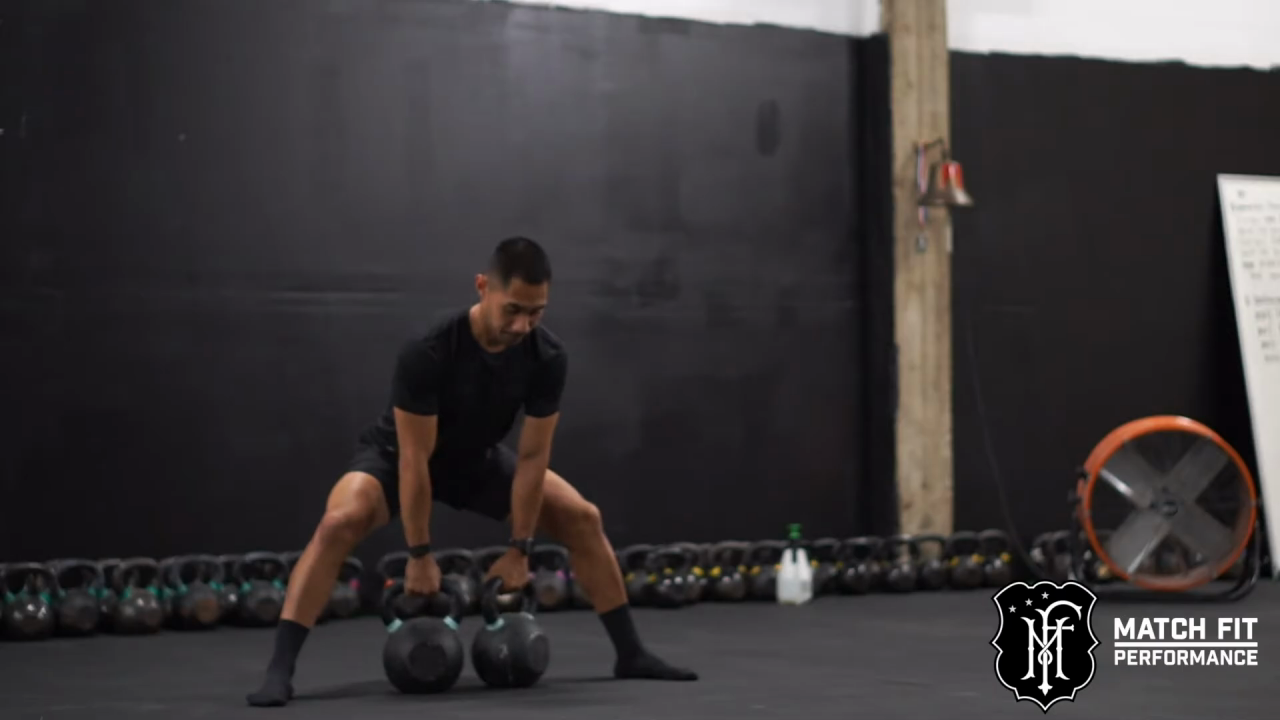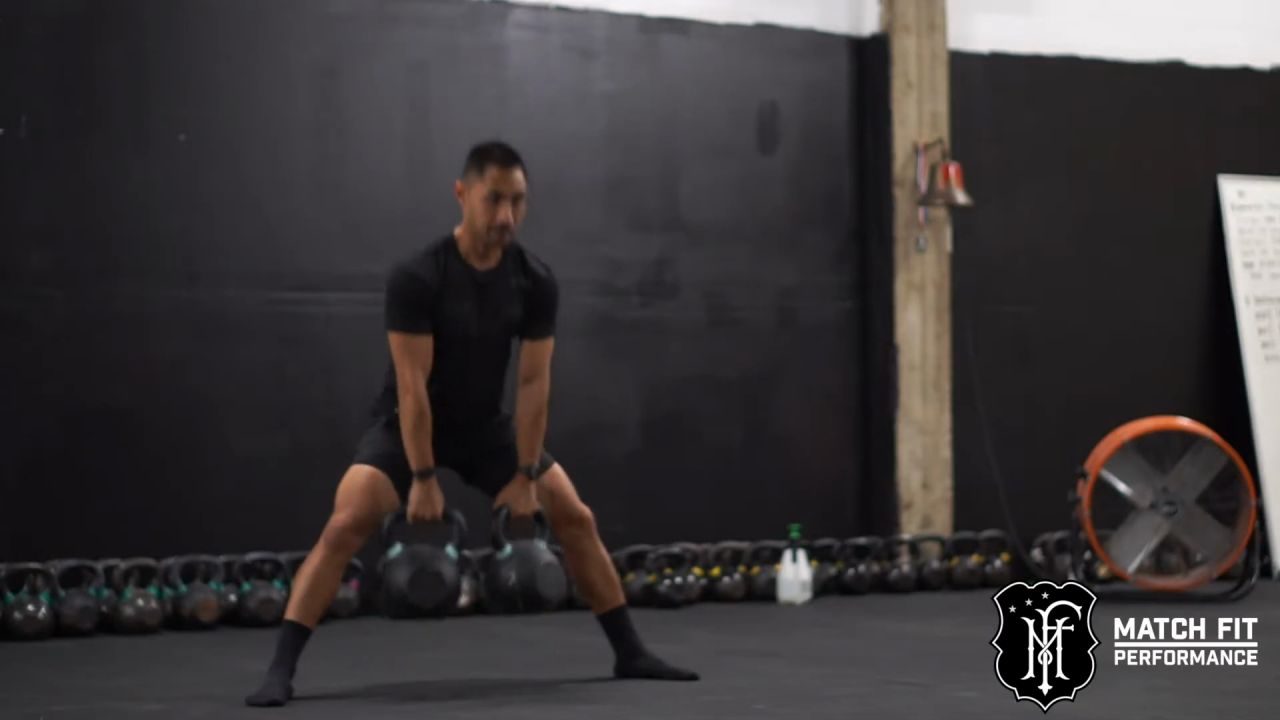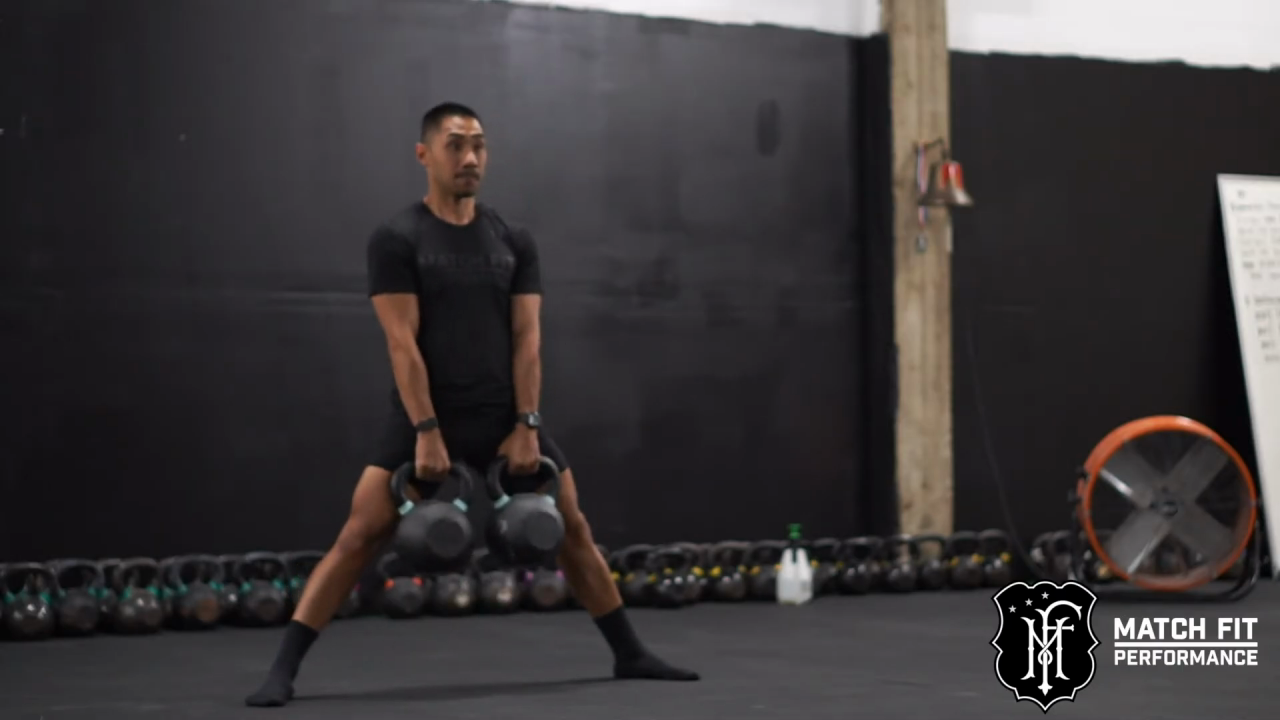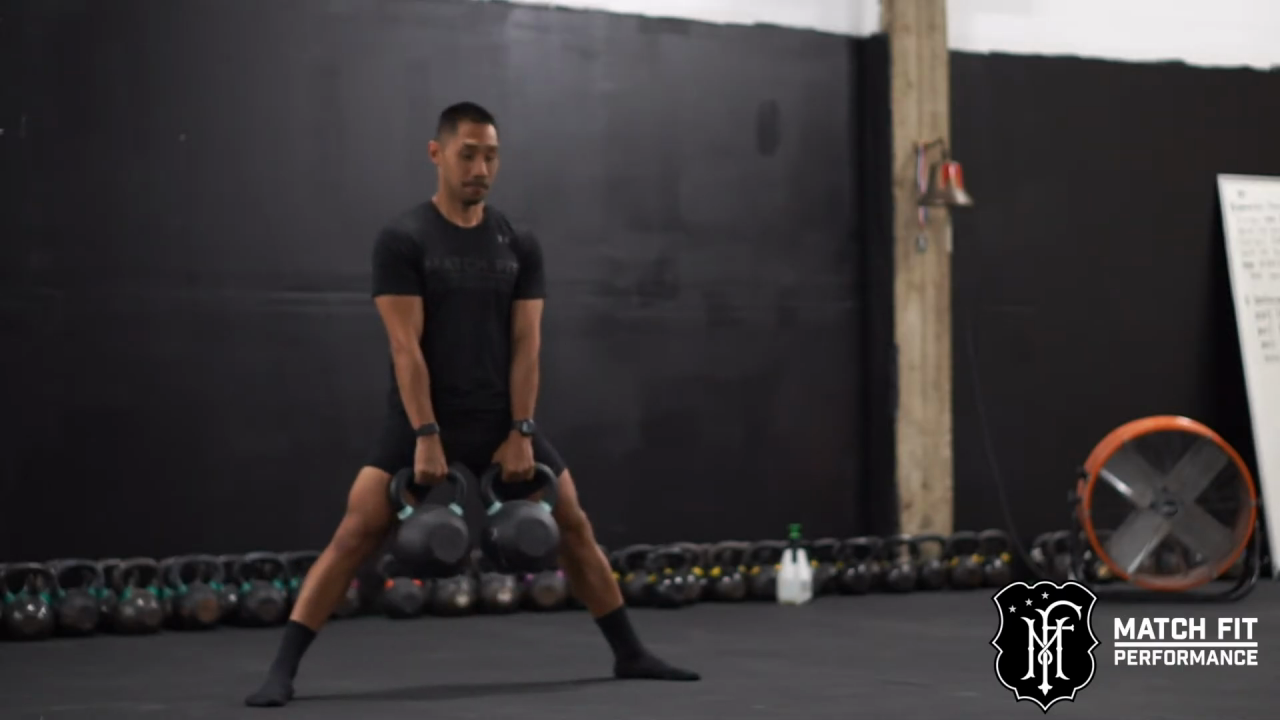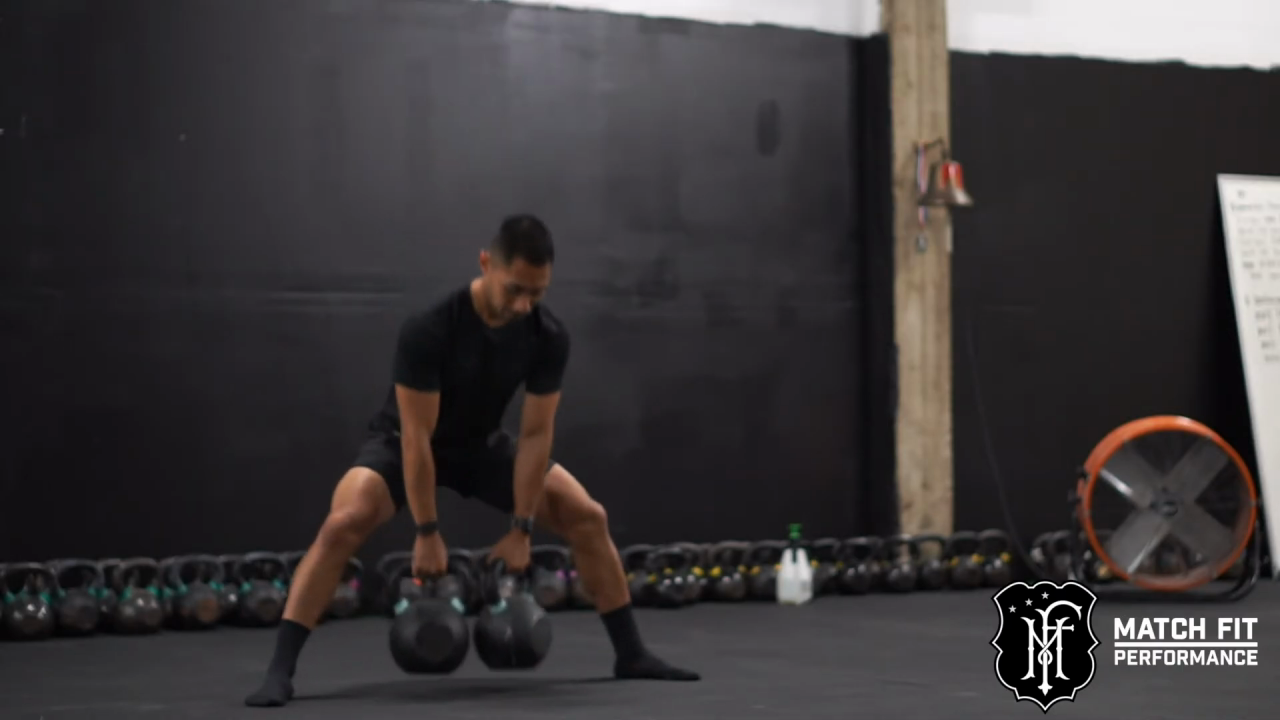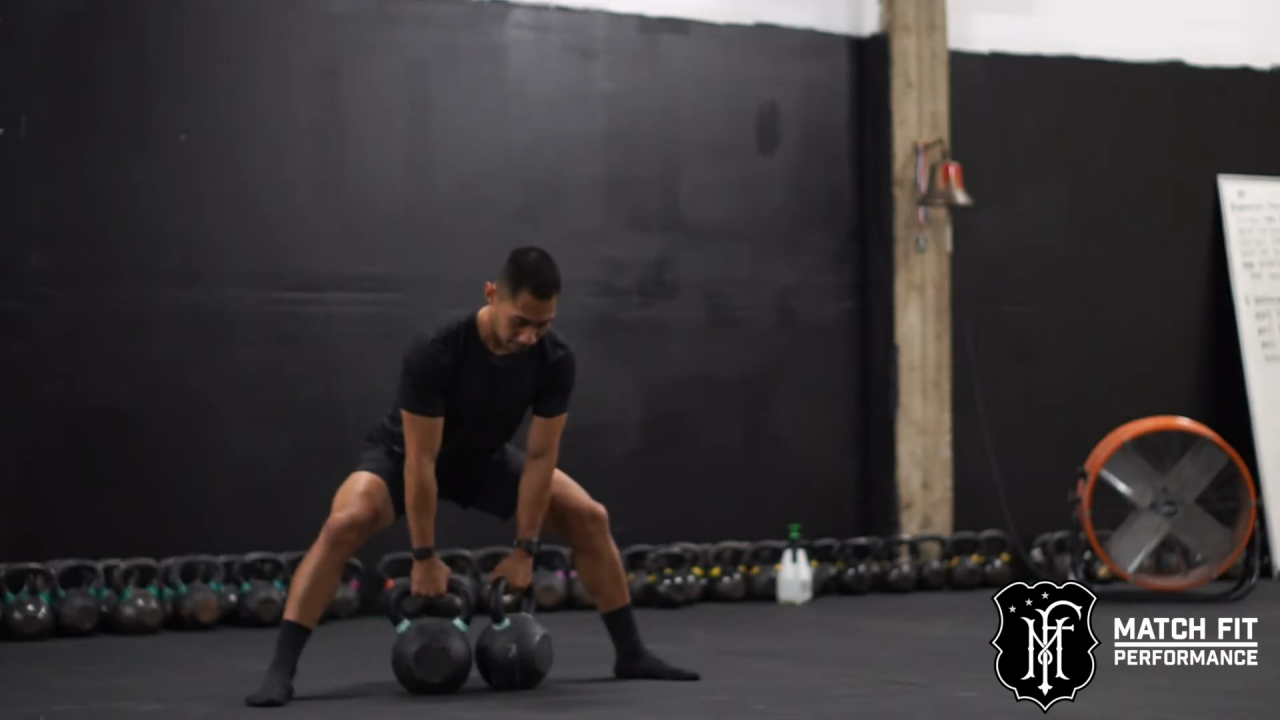
dt=0.7s
person 1, frame 1
left shoulder: (548, 358)
right shoulder: (426, 353)
left elbow: (533, 457)
right elbow: (413, 461)
left wrist: (518, 550)
right wrist: (420, 556)
left hip: (477, 458)
right hip: (397, 454)
left knee: (583, 518)
right knee: (339, 525)
left ankle: (631, 653)
right ankle: (280, 670)
person 1, frame 2
left shoulder: (536, 281)
right shoulder: (417, 277)
left elbow: (533, 382)
right elbow: (412, 386)
left wrist: (525, 477)
right wrist: (423, 480)
left hip: (485, 427)
right hip: (406, 424)
left knee: (577, 521)
right knee: (345, 527)
left ankle: (631, 652)
right ankle: (280, 669)
person 1, frame 3
left shoulder: (514, 242)
right shoulder: (396, 240)
left elbow: (526, 340)
right elbow: (403, 343)
left wrist: (526, 426)
right wrist: (427, 433)
left hip: (504, 419)
right hip: (426, 419)
left knee: (573, 530)
right knee: (359, 538)
left ankle: (630, 654)
right ankle: (282, 670)
person 1, frame 4
left shoulder: (519, 244)
right shoulder: (403, 239)
left elbow: (526, 345)
right elbow: (406, 347)
left wrist: (521, 434)
right wrist: (426, 438)
left hip: (500, 421)
right hip: (423, 420)
left knee: (574, 529)
right knee: (356, 536)
left ankle: (630, 654)
right ankle: (282, 671)
person 1, frame 5
left shoulder: (550, 337)
right shoulder: (428, 328)
left elbow: (536, 434)
right elbow: (416, 436)
left wrist: (520, 529)
right wrist: (427, 533)
left hip: (483, 445)
right hip: (403, 443)
left knee: (588, 517)
right knee: (344, 523)
left ankle: (631, 653)
right ankle: (280, 670)
person 1, frame 6
left shoulder: (557, 360)
right shoulder: (433, 353)
left elbow: (541, 457)
right elbow: (420, 462)
left wrist: (524, 550)
right wrist: (425, 558)
left hip: (485, 458)
right hip: (403, 454)
left knee: (590, 518)
right knee: (345, 524)
left ankle: (631, 654)
right ankle: (281, 670)
